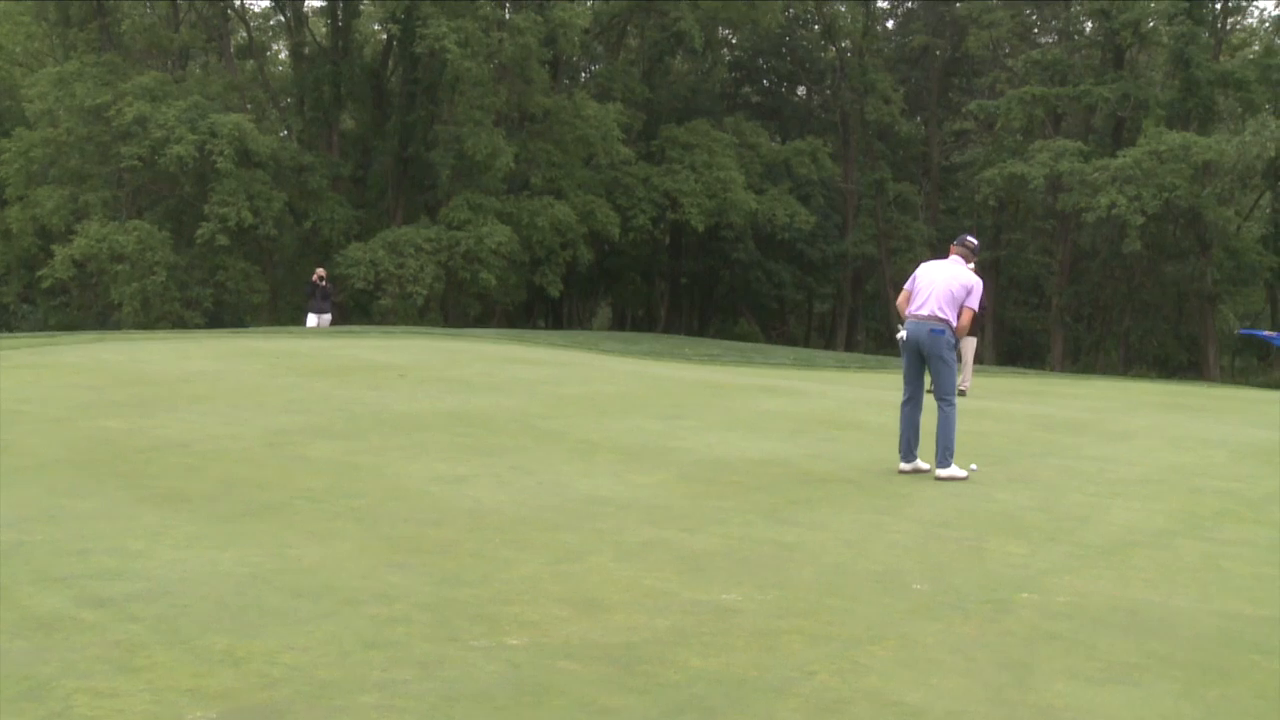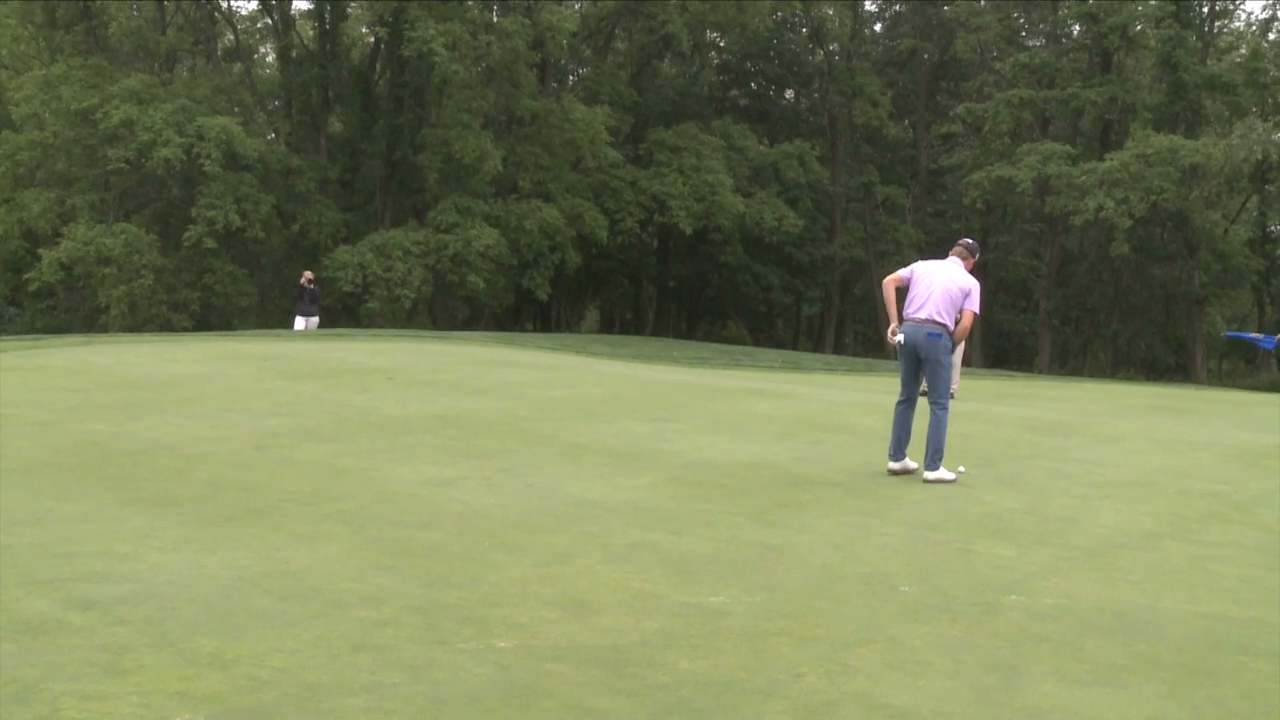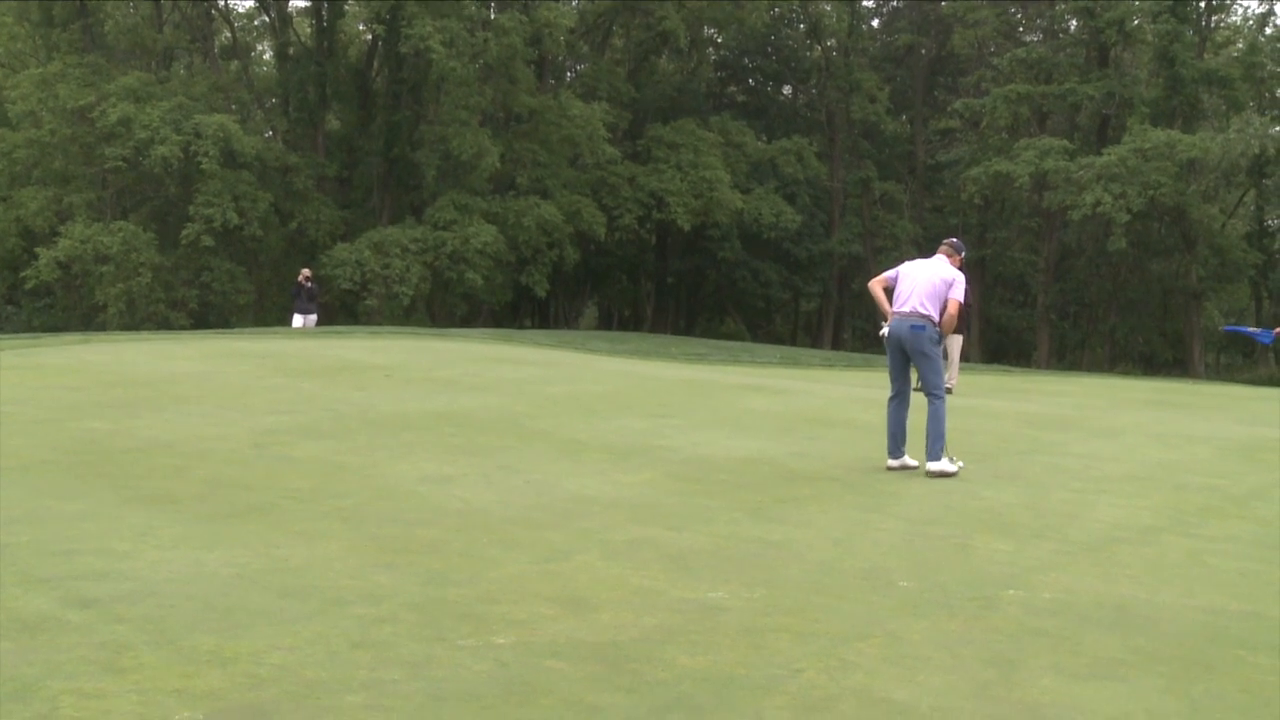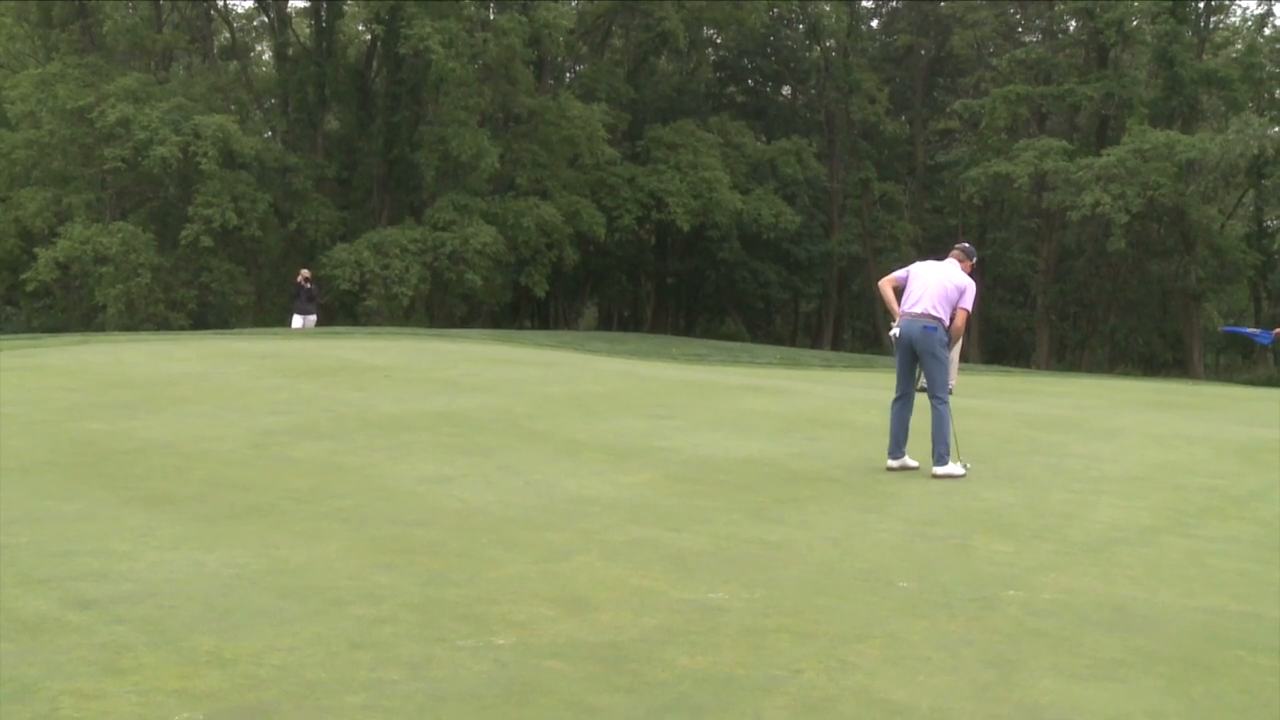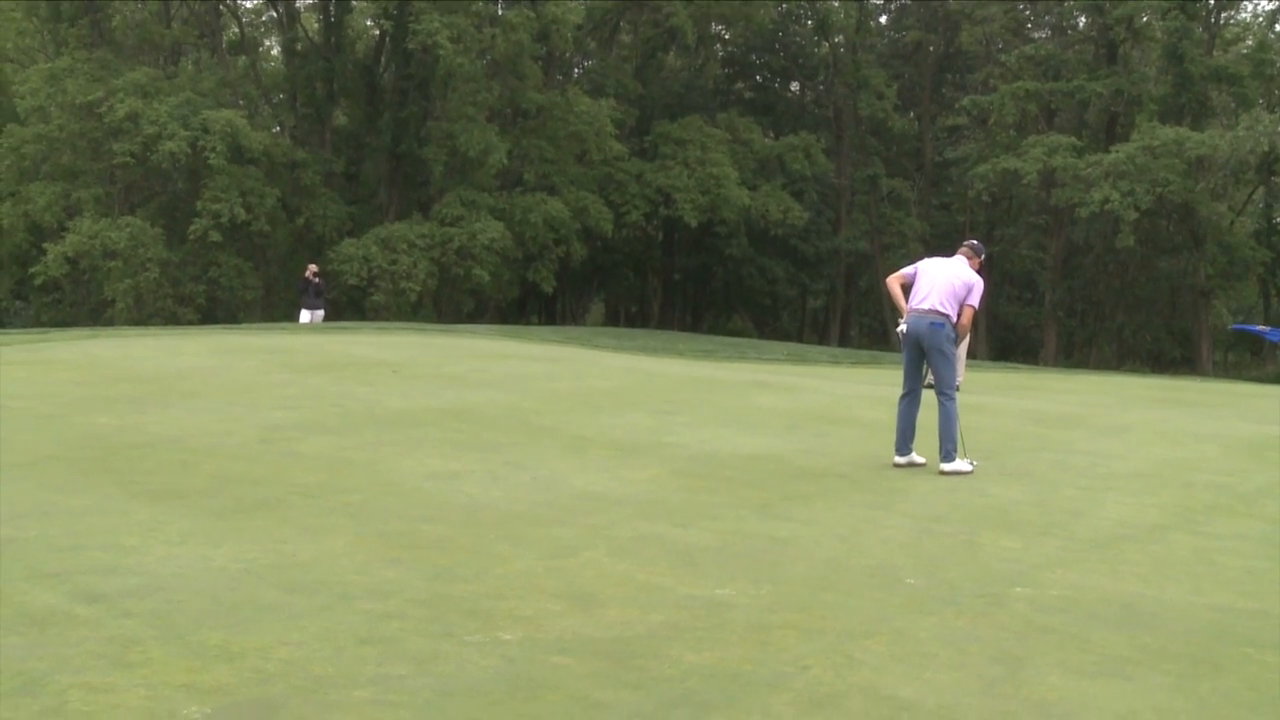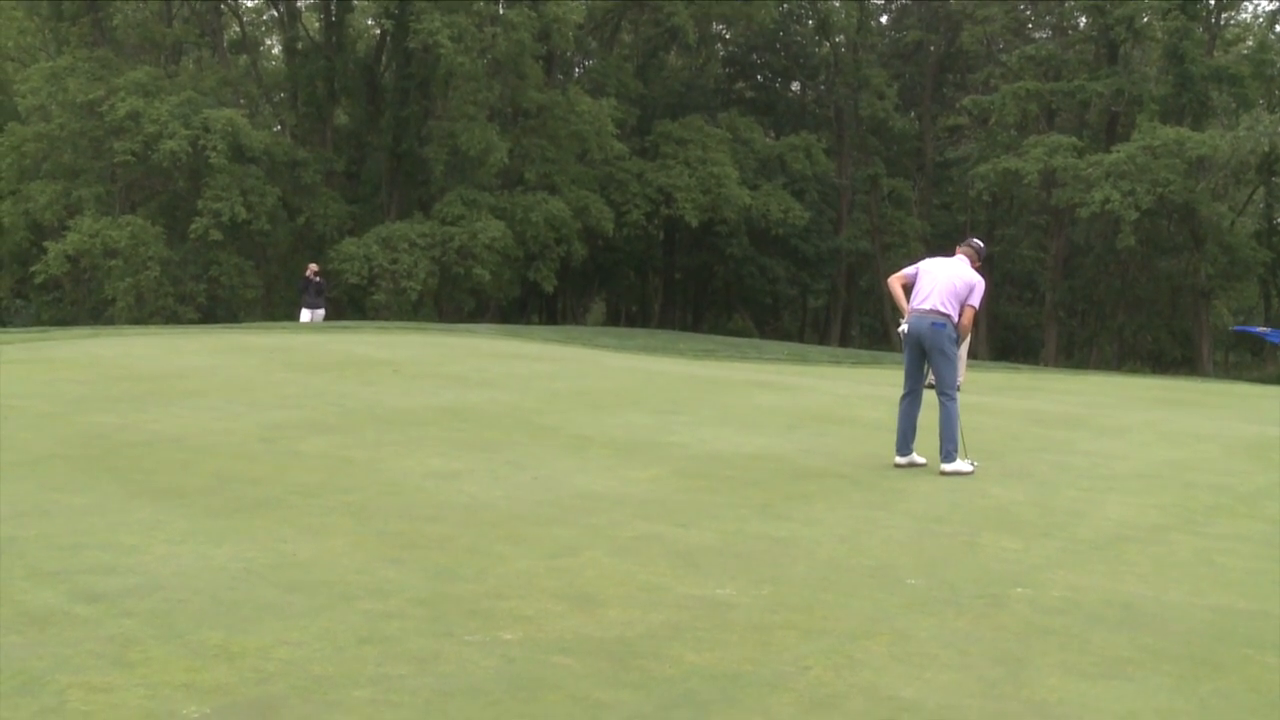
dt=0.5s
person 1, frame 1
left shoulder: (925, 266)
right shoulder: (973, 280)
left elbow: (901, 303)
right elbow: (964, 323)
right wrist: (952, 343)
left hip: (910, 329)
right hip: (938, 333)
left knee: (911, 397)
right knee: (946, 401)
left ankle: (908, 459)
right ankle: (944, 465)
person 1, frame 2
left shoulder: (923, 266)
right shoulder: (970, 282)
left elbow: (888, 282)
right elbow: (965, 325)
left wrist: (894, 321)
right wrist: (950, 348)
left hip: (908, 332)
right hip: (935, 337)
left knee: (907, 397)
right knee: (939, 404)
left ankle: (897, 458)
right ankle: (933, 467)
person 1, frame 3
left shoulder: (910, 265)
right shoulder: (955, 274)
left elbow: (874, 284)
right elbow: (951, 313)
left wrist: (890, 315)
right wrist: (939, 339)
left hip: (895, 327)
right hip: (921, 329)
left knee: (898, 393)
right knee: (936, 395)
left ankle: (896, 455)
right ankle: (935, 458)
person 1, frame 4
left shoulder: (920, 266)
right shoulder: (966, 281)
left elbow: (884, 283)
right elbow: (958, 324)
left wrist: (898, 316)
right wrist: (947, 348)
left hip: (905, 327)
right hip: (931, 331)
left knee: (903, 394)
right knee: (939, 399)
left ankle: (896, 456)
right ankle: (941, 462)
person 1, frame 5
left shoulder: (928, 262)
right shoulder: (974, 278)
left elbow: (892, 280)
right elbow: (964, 322)
left wrist: (905, 313)
right wrist: (954, 345)
left hip: (912, 324)
right hip: (938, 327)
left knee: (910, 391)
right knee: (946, 395)
left ankle: (903, 452)
right ankle: (949, 459)
person 1, frame 6
left shoulder: (930, 262)
right shoulder: (976, 279)
left elbow: (893, 281)
right elbow: (965, 322)
left wrist: (907, 313)
right wrist: (956, 346)
left hip: (914, 324)
right hip: (940, 327)
left knee: (911, 391)
right knee: (947, 395)
left ankle: (904, 453)
right ankle: (949, 460)
